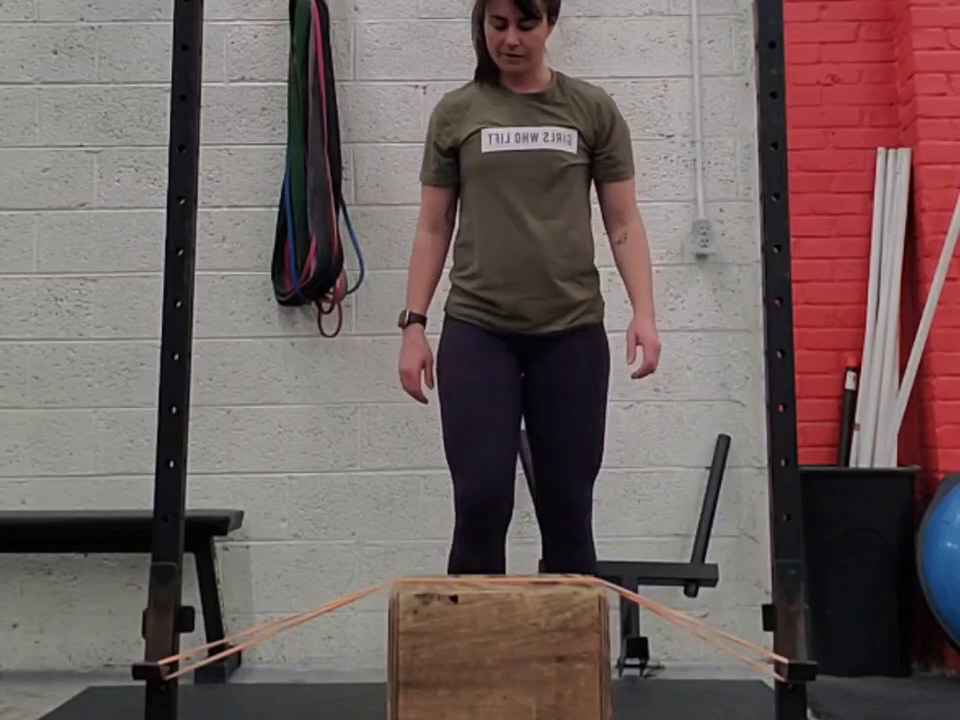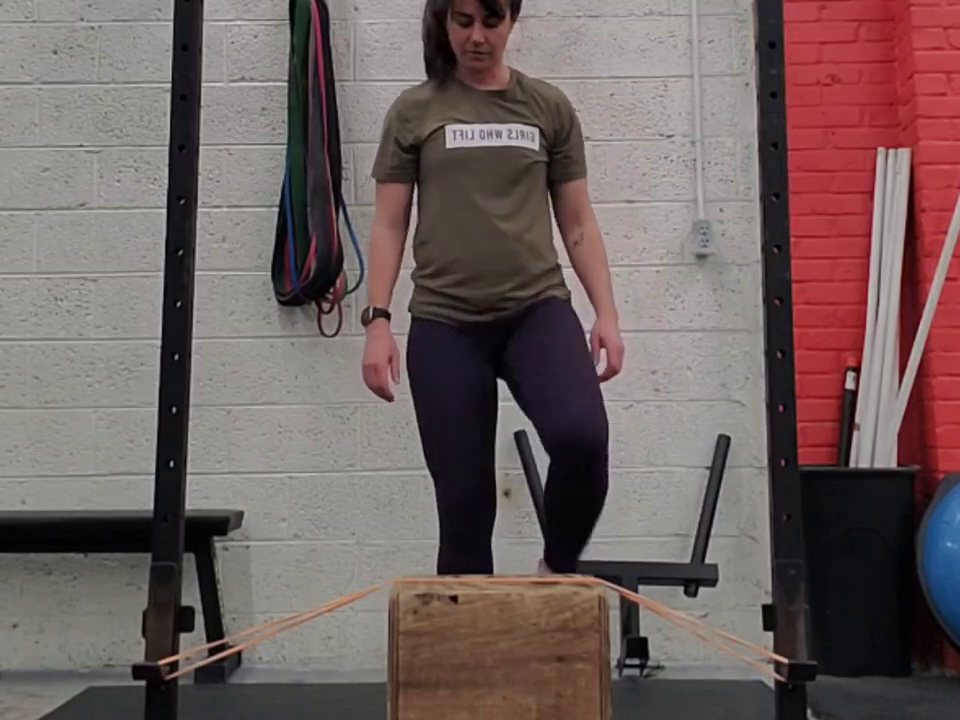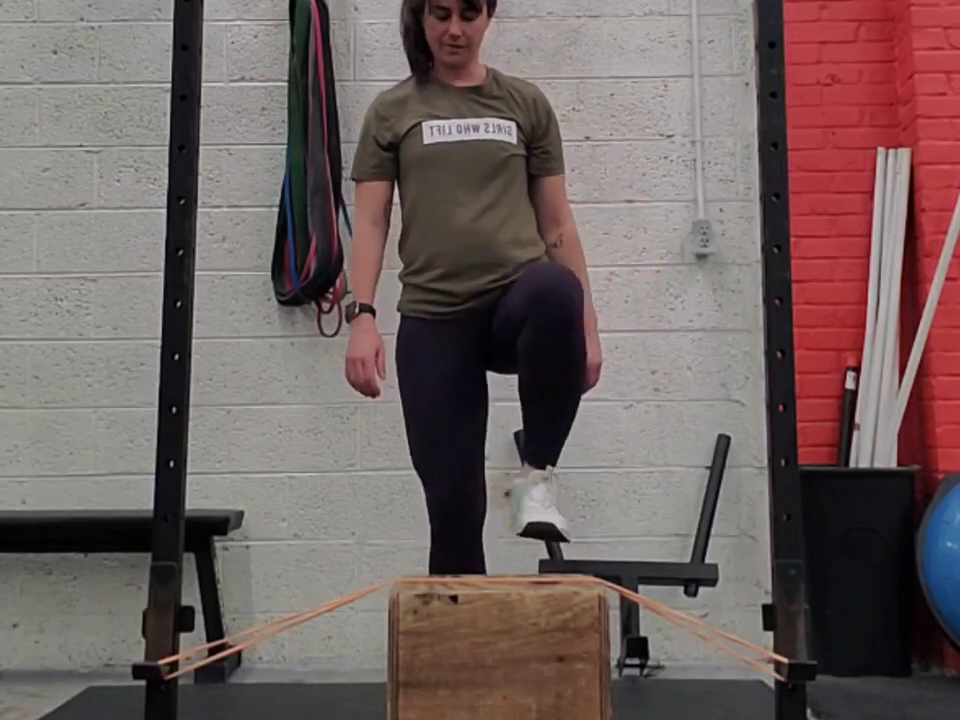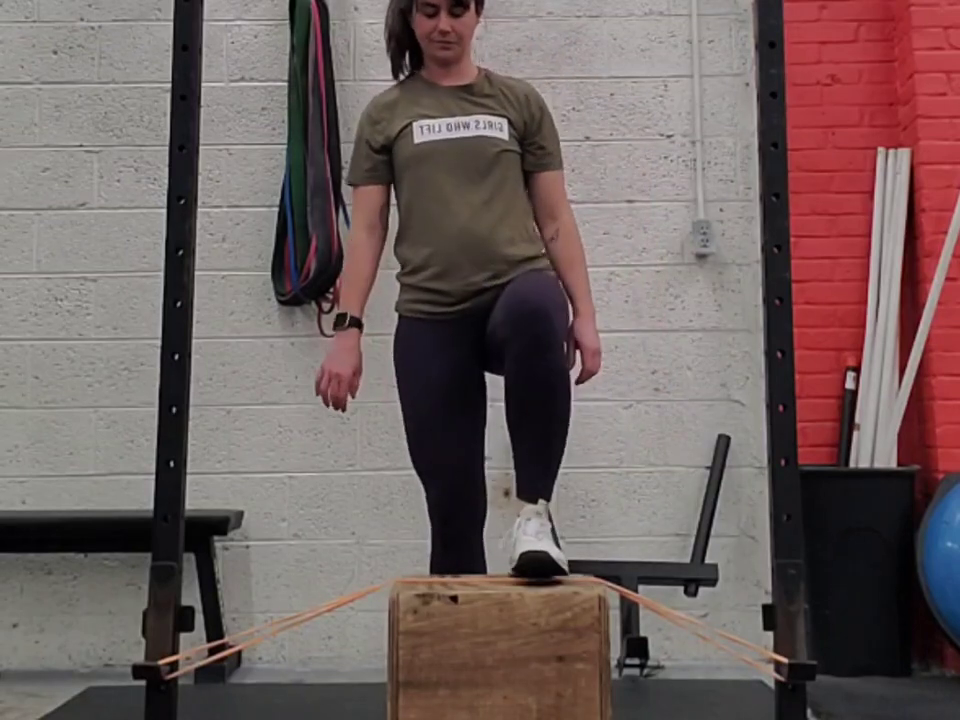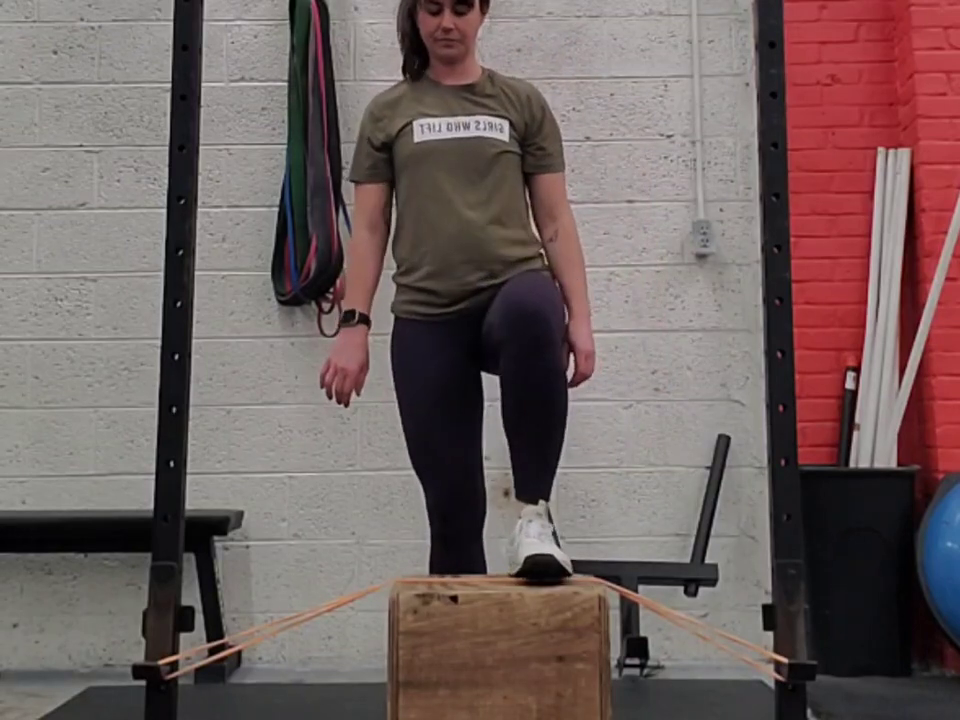
dt=0.3s
person 1, frame 1
left shoulder: (592, 108)
right shoulder: (455, 113)
left elbow: (622, 222)
right elbow: (433, 229)
left wrist: (644, 314)
right wrist: (413, 325)
left hip: (570, 331)
right hip: (476, 330)
left knee: (567, 506)
right knee: (481, 501)
person 1, frame 2
left shoulder: (549, 106)
right shoulder: (413, 110)
left elbow: (578, 224)
right elbow: (389, 225)
left wrist: (607, 315)
right wrist: (377, 321)
left hip: (535, 310)
right hip: (445, 325)
left knee: (582, 444)
right knee: (464, 502)
left ankle: (558, 578)
person 1, frame 3
left shoulder: (526, 103)
right shoulder: (392, 110)
left elbow: (556, 223)
right elbow: (370, 223)
left wrist: (586, 320)
right wrist: (361, 317)
left hip: (515, 301)
right hip: (433, 319)
left knee: (556, 290)
right knee: (453, 503)
left ankle: (536, 473)
person 1, frame 4
left shoulder: (520, 101)
right shoulder: (385, 113)
left elbow: (554, 217)
right elbow: (367, 230)
left wrist: (584, 313)
right wrist: (347, 331)
left hip: (513, 293)
right hip: (429, 319)
left knee: (535, 309)
right knee: (452, 504)
left ankle: (535, 510)
person 1, frame 5
left shoulder: (522, 102)
right shoulder: (388, 111)
left elbow: (554, 218)
right elbow: (369, 228)
left wrist: (579, 314)
right wrist: (353, 326)
left hip: (509, 295)
right hip: (426, 319)
left knee: (532, 313)
right knee: (451, 503)
left ankle: (535, 511)
